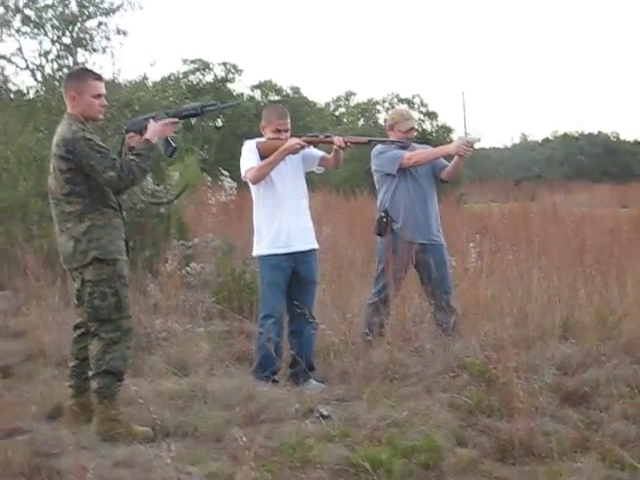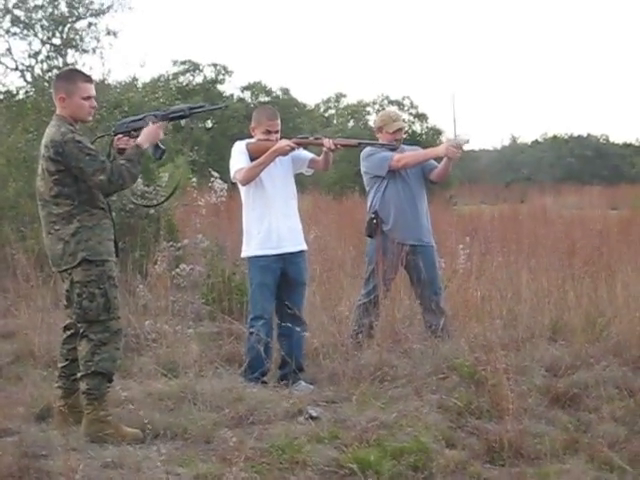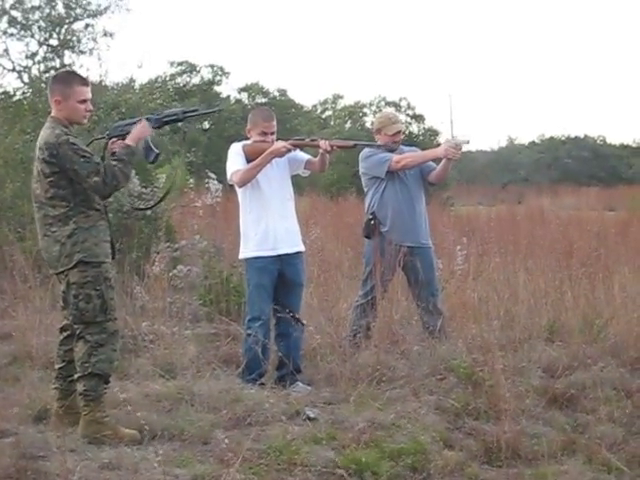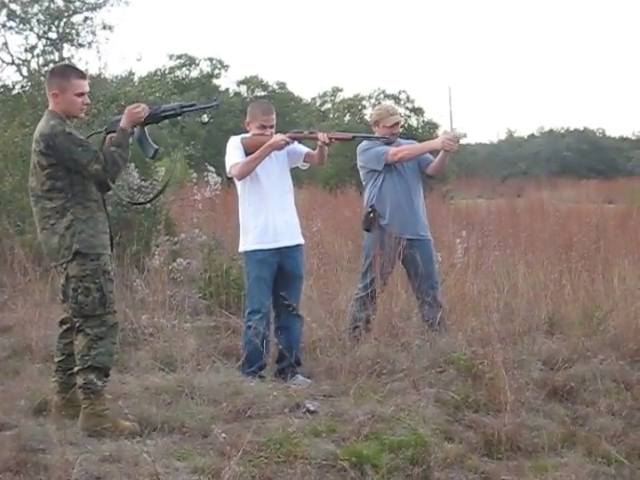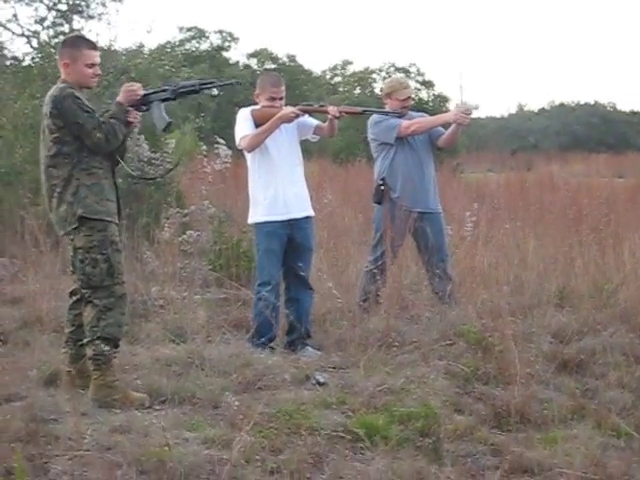
dt=0.3s
person 1, frame 1
left shoulder: (70, 135)
right shoulder: (76, 137)
left elbow: (108, 183)
right elbow: (121, 177)
left wrist: (131, 151)
right wrist: (149, 142)
left hip: (84, 246)
right hip: (98, 247)
left knee: (90, 324)
right knee: (113, 327)
left ankle: (80, 404)
right ankle: (107, 416)
person 1, frame 2
left shoulder: (59, 136)
right shoulder: (66, 138)
left elbow: (95, 182)
right elbow: (110, 181)
left wrist: (117, 154)
right wrist: (140, 146)
left hip: (76, 247)
right hip: (86, 248)
left knee: (80, 326)
right knee: (103, 328)
left ankle: (68, 405)
right ankle: (96, 417)
person 1, frame 3
left shoulder: (55, 138)
right shoulder: (60, 140)
left elbow: (90, 183)
right elbow: (104, 182)
left wrist: (111, 156)
right wrist: (130, 145)
left hip: (71, 249)
right hip: (83, 249)
left knee: (76, 327)
right knee: (99, 329)
left ankle: (65, 407)
right ankle: (93, 418)
person 1, frame 4
left shoulder: (54, 131)
right shoulder: (56, 132)
left elbow: (92, 178)
right elbow: (104, 168)
left wrist: (117, 140)
right wrist: (125, 128)
left hip: (72, 241)
right hip: (82, 241)
left knee: (77, 319)
right knee: (99, 322)
left ankle: (66, 398)
right ankle: (93, 410)
person 1, frame 5
left shoulder: (68, 100)
right shoulder: (64, 97)
left elbow: (104, 153)
right elbow: (103, 139)
left wrist: (124, 125)
right wrist: (121, 105)
left hip: (83, 209)
right hip: (89, 210)
left knee: (87, 290)
right knee: (108, 292)
left ankle: (77, 368)
right ankle: (103, 382)
person 2, frame 1
left shoulder: (299, 149)
right shoulder: (252, 148)
left elbow: (332, 164)
right elbow: (254, 177)
left wrist: (338, 149)
right wrist: (283, 151)
left hip: (304, 245)
right hip: (272, 247)
left knee: (304, 314)
right knee: (272, 315)
left ankle: (302, 373)
right ankle: (265, 377)
person 2, frame 2
left shoulder: (288, 150)
right shoulder: (242, 148)
left elbow: (321, 166)
right elbow: (243, 177)
left wrist: (327, 152)
right wrist: (273, 152)
left hip: (294, 246)
right hip: (261, 248)
left knee: (293, 316)
right knee: (261, 316)
left ankle: (291, 374)
right ankle: (254, 378)
person 2, frame 3
left shoulder: (285, 152)
right shoulder: (238, 150)
left elbow: (318, 168)
right elbow: (239, 180)
left wrist: (324, 153)
right wrist: (269, 154)
left hip: (291, 247)
right hip: (259, 250)
left knee: (291, 317)
right knee: (259, 318)
left ankle: (288, 376)
right ankle: (252, 380)
person 2, frame 4
left shoulder: (284, 144)
right shoulder: (237, 143)
left elbow: (316, 160)
right elbow: (238, 172)
left wrist: (322, 146)
right wrist: (268, 147)
left hip: (291, 240)
right hip: (258, 243)
left knee: (290, 309)
right knee: (258, 311)
left ankle: (288, 368)
right ankle: (252, 372)
person 2, frame 5
left shoulder: (294, 116)
right shoulder: (247, 115)
left elbow: (326, 133)
right elbow: (247, 144)
left wrist: (332, 119)
right wrist: (278, 119)
left hip: (300, 212)
right hip: (268, 214)
left knee: (300, 280)
right knee: (268, 283)
left ankle: (298, 340)
right ankle: (261, 344)
person 3, frame 1
left shoulder: (426, 151)
right shoulder: (380, 153)
left elbow: (447, 174)
right elbow: (410, 160)
left wrist: (459, 156)
right wrist: (448, 148)
left hip: (430, 234)
right hip: (396, 234)
left knee: (442, 290)
right knee: (383, 290)
left ankle: (452, 338)
right ankle: (370, 340)
person 3, frame 2
left shoulder: (415, 152)
right shoulder: (370, 155)
left elbow: (436, 176)
right elbow: (400, 162)
left wrist: (448, 158)
right wrist: (437, 150)
left hip: (420, 236)
right hip: (386, 236)
left knee: (431, 292)
right knee: (373, 292)
left ankle: (442, 340)
right ankle: (358, 341)
person 3, frame 3
left shoulder: (414, 152)
right shoulder: (369, 156)
left elbow: (435, 177)
right elbow: (399, 163)
left wrist: (448, 159)
right wrist: (437, 152)
left hip: (418, 237)
right hip: (384, 237)
left knee: (429, 293)
right knee: (370, 293)
right ankle: (356, 342)
person 3, frame 4
left shoulder: (411, 146)
right shoulder: (366, 149)
left elbow: (432, 170)
right elbow: (396, 156)
left wrist: (445, 151)
right wrist: (434, 143)
left hip: (417, 230)
right hip: (383, 230)
left knee: (428, 286)
right knee: (370, 286)
left ankle: (439, 334)
right ankle: (355, 335)
person 3, frame 5
left shoulder: (422, 118)
right shoulder: (377, 122)
left elbow: (443, 142)
right elbow: (408, 129)
left wrist: (457, 124)
right wrist: (447, 117)
left hip: (427, 202)
right hip: (393, 202)
left knee: (438, 258)
right knee: (380, 258)
left ankle: (449, 307)
right ankle: (365, 308)
